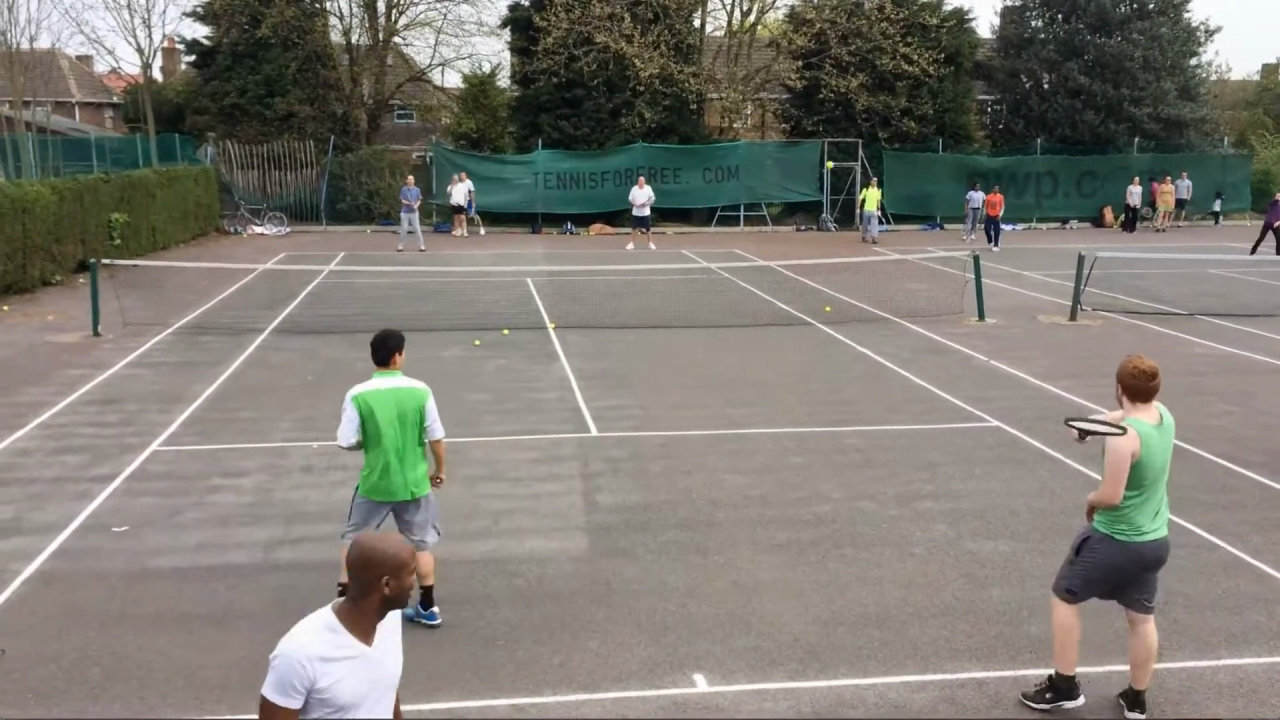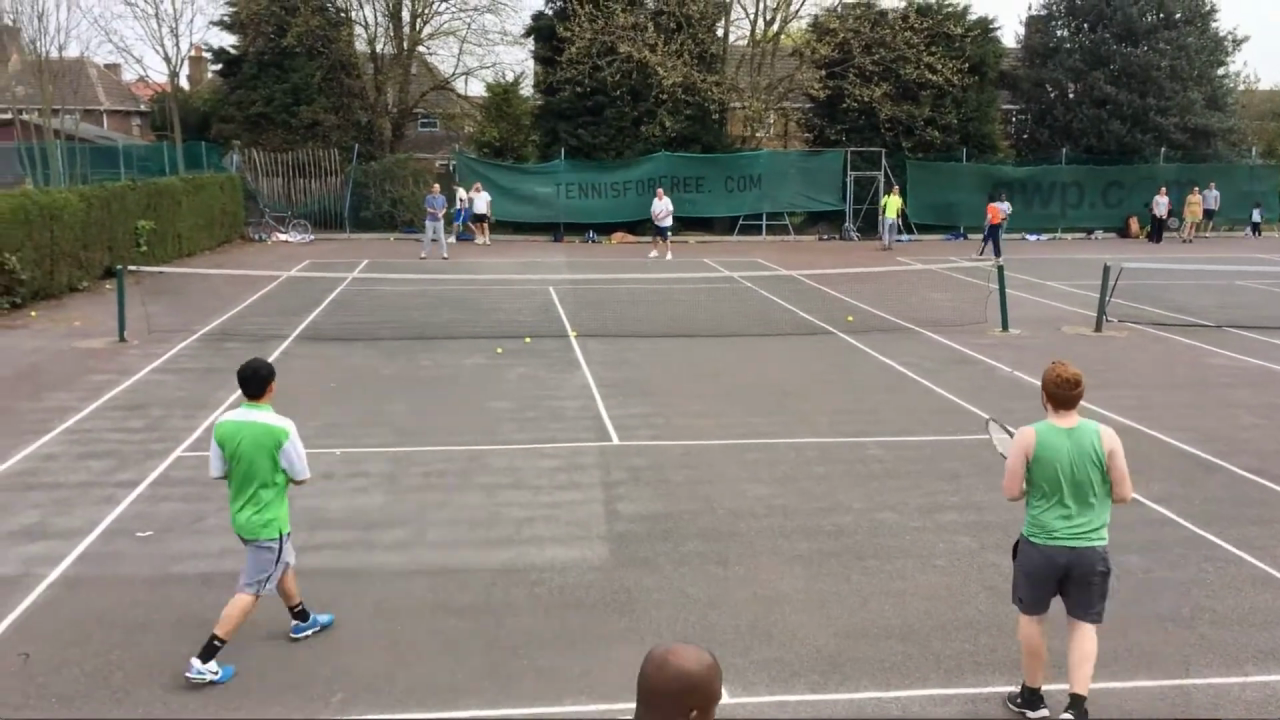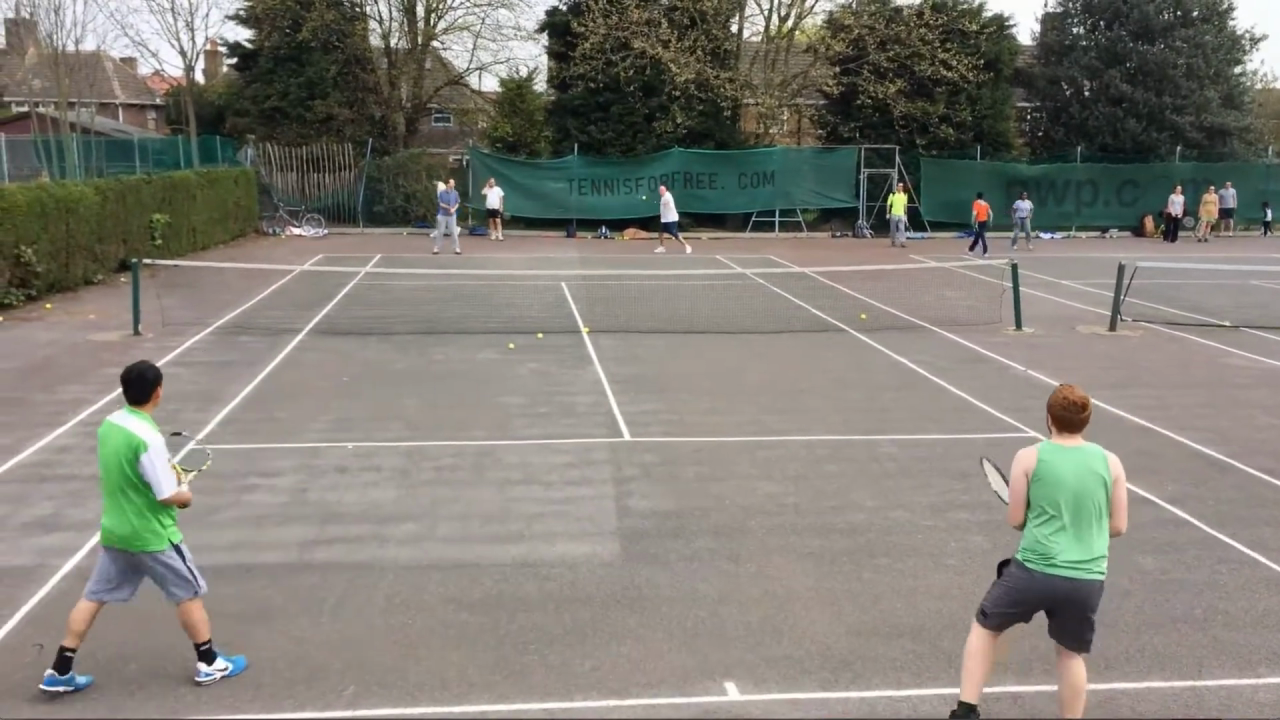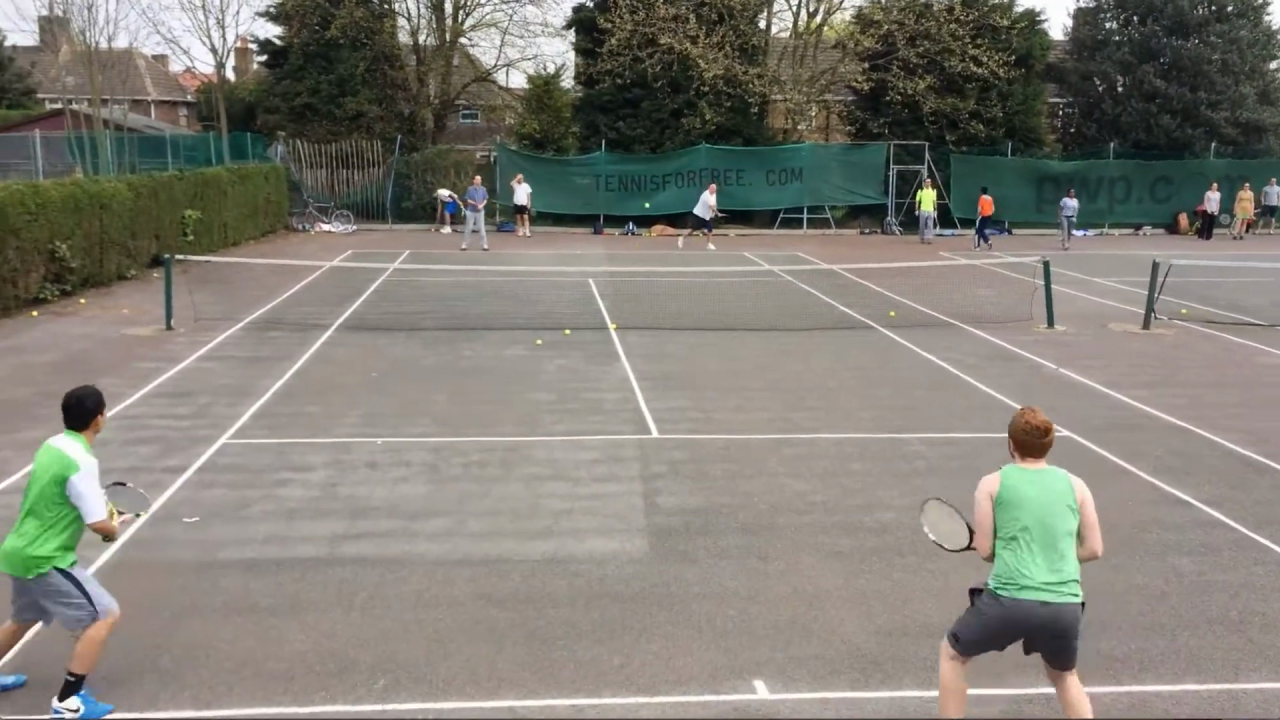
dt=0.7s
person 1, frame 1
left shoulder: (1122, 435)
right shoulder: (1163, 415)
left elbow: (1110, 497)
right elbow: (1124, 415)
left wrist: (1090, 502)
left hip: (1114, 542)
right hip: (1155, 542)
left knee: (1063, 600)
right knee: (1141, 618)
left ankle: (1064, 687)
person 1, frame 2
left shoulder: (1028, 437)
right shoulder: (1105, 436)
left elbow: (1011, 492)
right elbow: (1123, 494)
left hip: (1041, 546)
right hip: (1090, 549)
left knee: (1032, 619)
right knee: (1083, 626)
person 1, frame 3
left shoulder: (1029, 457)
right shoulder: (1110, 462)
left elbow: (1016, 520)
right elbow: (1118, 526)
left hip: (1033, 570)
right hip: (1087, 580)
left knee: (984, 628)
right knee: (1071, 655)
person 1, frame 4
left shoulder: (992, 483)
right shoulder: (1073, 484)
left elbow: (986, 551)
right elbow: (1095, 549)
left hip: (1009, 601)
right hip: (1064, 601)
left knee: (951, 653)
right knee: (1064, 677)
person 2, frame 1
left shoulder: (357, 395)
right shoulder: (420, 391)
left elbow: (346, 441)
right elbow: (436, 438)
right wrist: (439, 469)
left hip: (375, 484)
right hip: (415, 483)
left knee: (354, 539)
right knee: (421, 544)
right ankle: (428, 607)
person 2, frame 2
left shoulder: (222, 424)
right shoulder: (281, 429)
left elbow: (219, 472)
right elbow: (301, 476)
left hip: (241, 517)
right hip: (267, 523)
left knee: (280, 565)
right knee: (251, 590)
left ankle: (304, 621)
right ankle: (203, 662)
person 2, frame 3
left shoulder: (109, 424)
right shoulder: (148, 438)
right elbow: (169, 497)
right wrist: (183, 493)
left hip: (114, 531)
right hip: (151, 534)
left knee: (96, 596)
right knee: (189, 593)
left ankle: (59, 672)
right ankle: (209, 663)
person 2, frame 4
left shoulder: (52, 446)
right shoulder: (81, 461)
right elbow: (97, 523)
left wrist: (103, 518)
right wrist: (113, 529)
right hip: (43, 559)
right knee: (105, 616)
